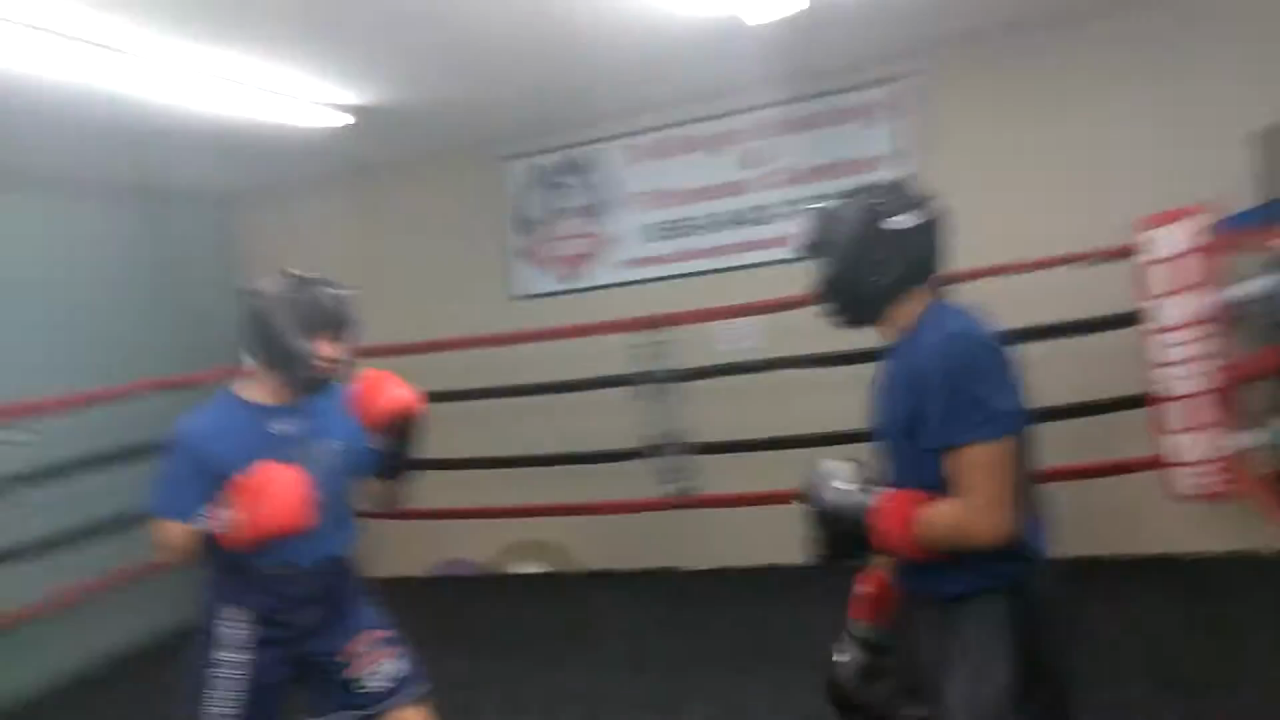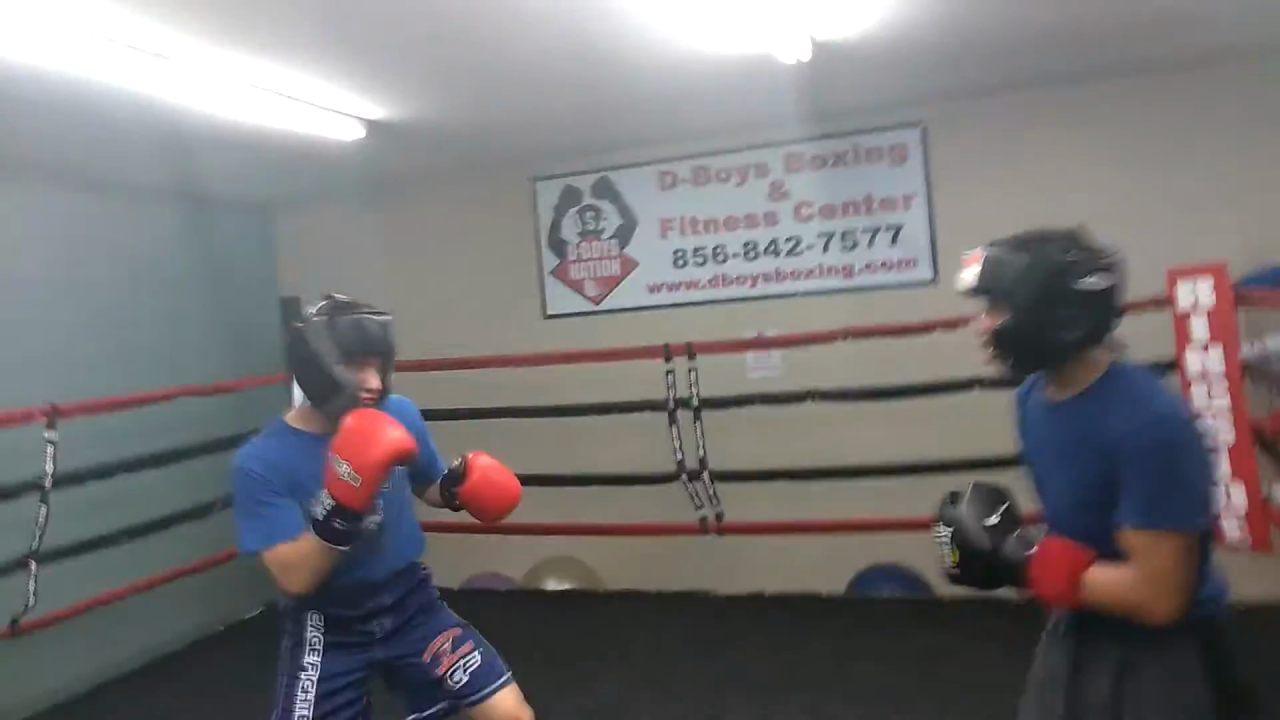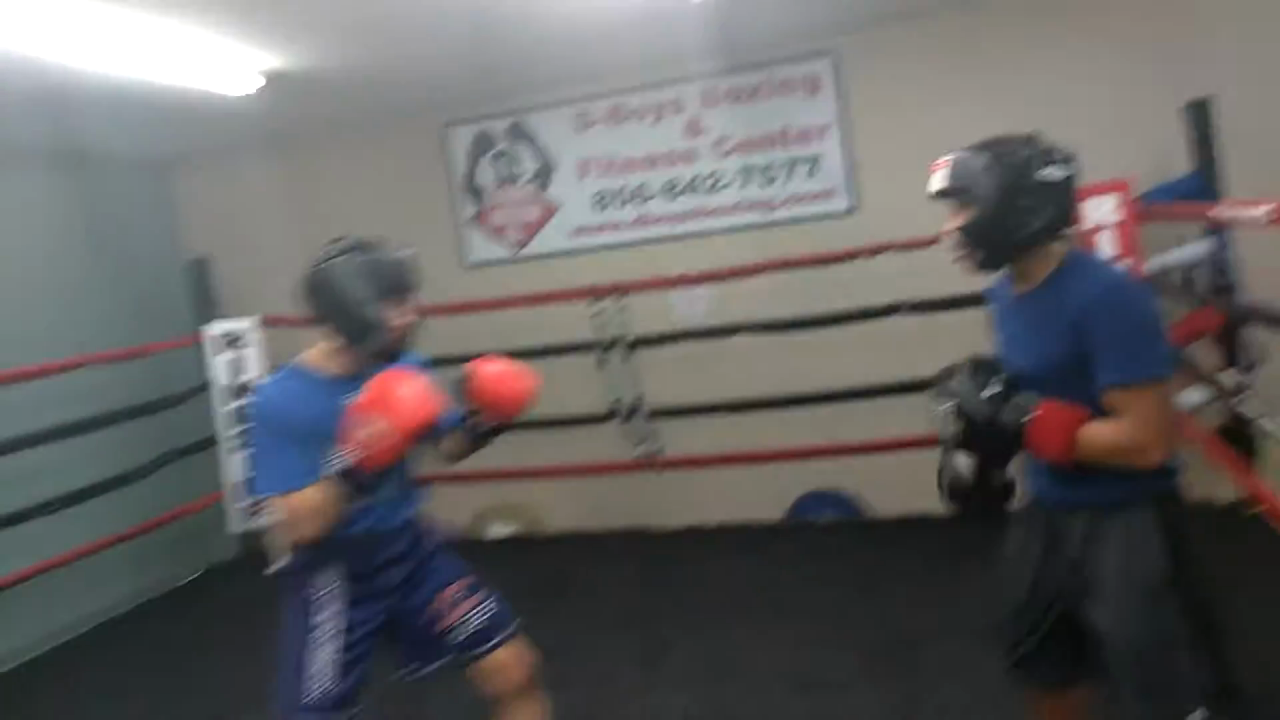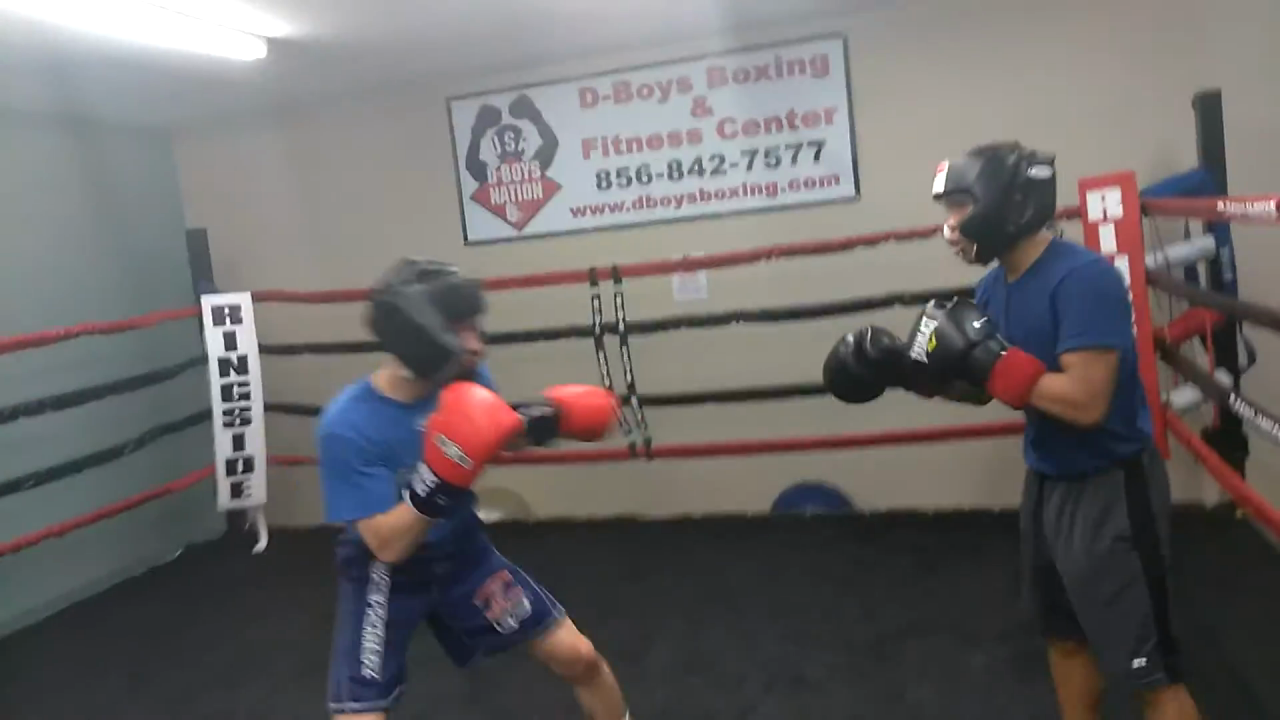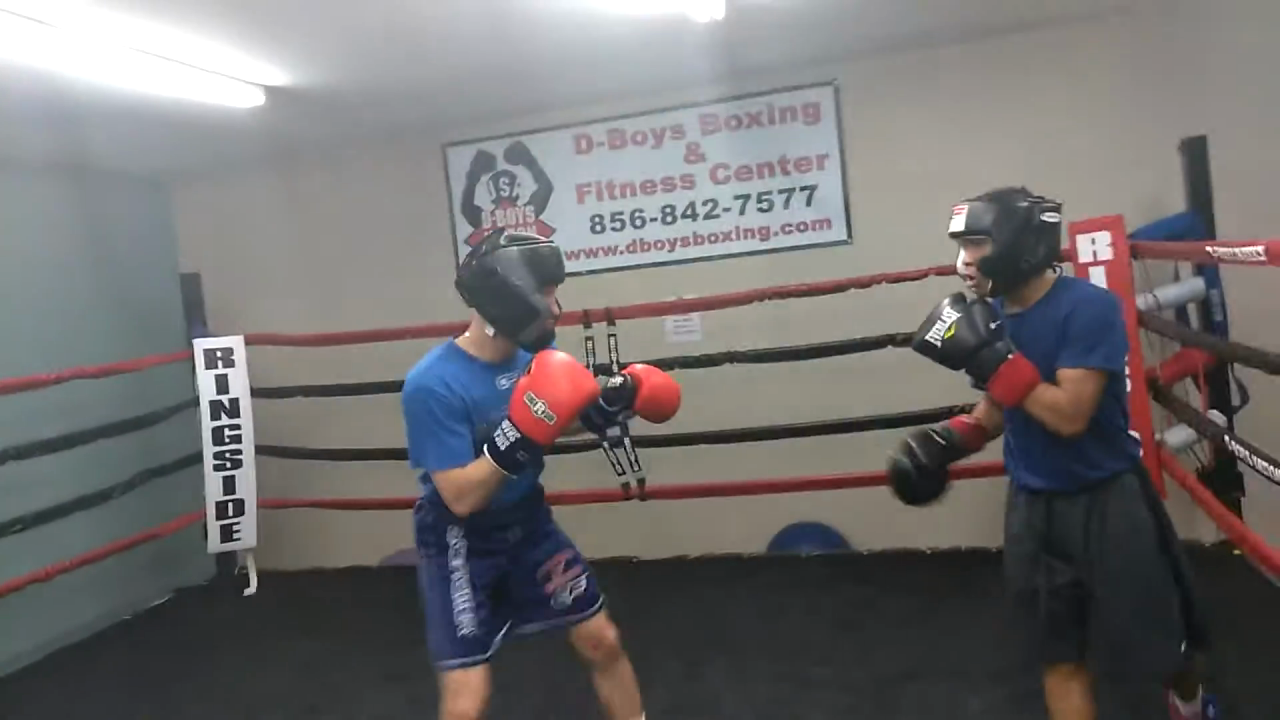
dt=0.3s
person 1, frame 1
left shoulder: (955, 350)
right shoulder: (906, 356)
left elbow: (989, 520)
left wrist: (871, 516)
right wrist: (870, 616)
left hip: (989, 618)
right hip: (924, 607)
person 1, frame 2
left shoulder: (1147, 422)
right shoulder: (1034, 397)
left elbow: (1159, 598)
left wrist: (1022, 558)
left hip: (1165, 659)
right hip: (1081, 641)
person 1, frame 3
left shoulder: (1108, 297)
right shoulder: (1005, 293)
left elbow: (1147, 440)
left wrist: (1021, 421)
right wrist: (983, 409)
left hip: (1128, 520)
right hip: (1048, 509)
right knee: (1040, 663)
person 1, frame 4
left shoulder: (1083, 277)
right shoulder: (995, 285)
left elbow: (1086, 404)
right elbow: (978, 384)
left wrist: (985, 358)
right wrist: (904, 365)
left hip: (1111, 488)
right hip: (1048, 482)
left knee: (1143, 662)
right knee: (1065, 636)
person 1, frame 5
left shoulder: (1089, 307)
right shoulder: (990, 313)
left elbow: (1069, 415)
left wrist: (988, 358)
right wrist: (951, 438)
left hip: (1108, 500)
right hip: (1031, 505)
left knee: (1159, 645)
right knee: (1057, 655)
person 2, frame 1
left shoulder: (344, 405)
right shoulder: (205, 432)
right elbow: (169, 544)
left wrist: (394, 447)
right wrist: (218, 530)
left hip: (334, 594)
right hip: (251, 610)
person 2, frame 2
left shoulder: (399, 415)
right shoulder: (260, 463)
left elbow: (429, 489)
right elbow: (295, 578)
left wrist: (459, 485)
right wrist: (339, 506)
left hip: (410, 603)
right hip: (329, 627)
person 2, frame 3
left shoulder: (400, 368)
right shoulder: (277, 406)
left elbow: (444, 447)
right elbow: (296, 527)
left wrist: (480, 419)
right wrist: (354, 462)
left hip: (412, 552)
right hip: (333, 582)
left knee: (515, 673)
person 2, frame 4
left shoulder: (463, 380)
right shoulder: (347, 427)
left elbow: (494, 434)
right elbow: (389, 547)
left wrist: (536, 422)
right wrist: (440, 477)
left hip: (461, 552)
right hip: (385, 577)
left knee: (577, 656)
person 2, frame 5
left shoulder: (533, 351)
right shoulder: (432, 384)
left elbow: (560, 414)
right elbow: (462, 499)
left wrist: (608, 403)
right wrist: (519, 434)
left hip: (527, 524)
right hip: (459, 541)
left knee: (602, 643)
